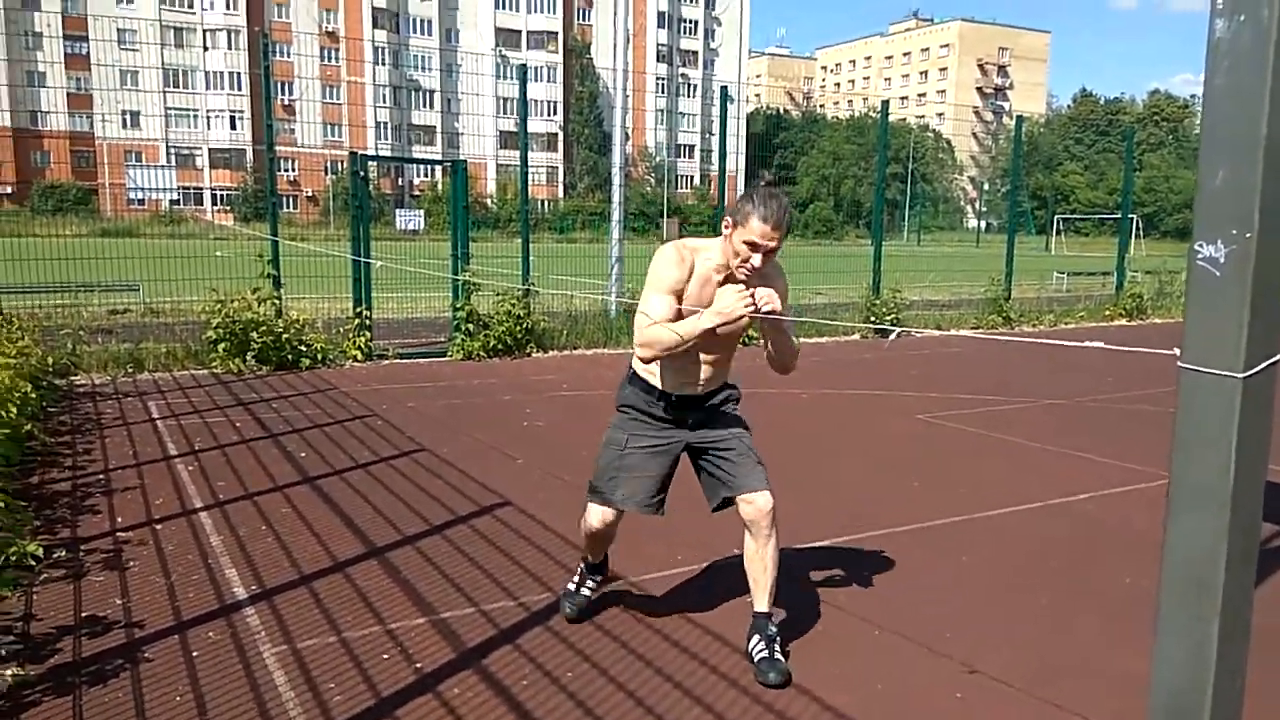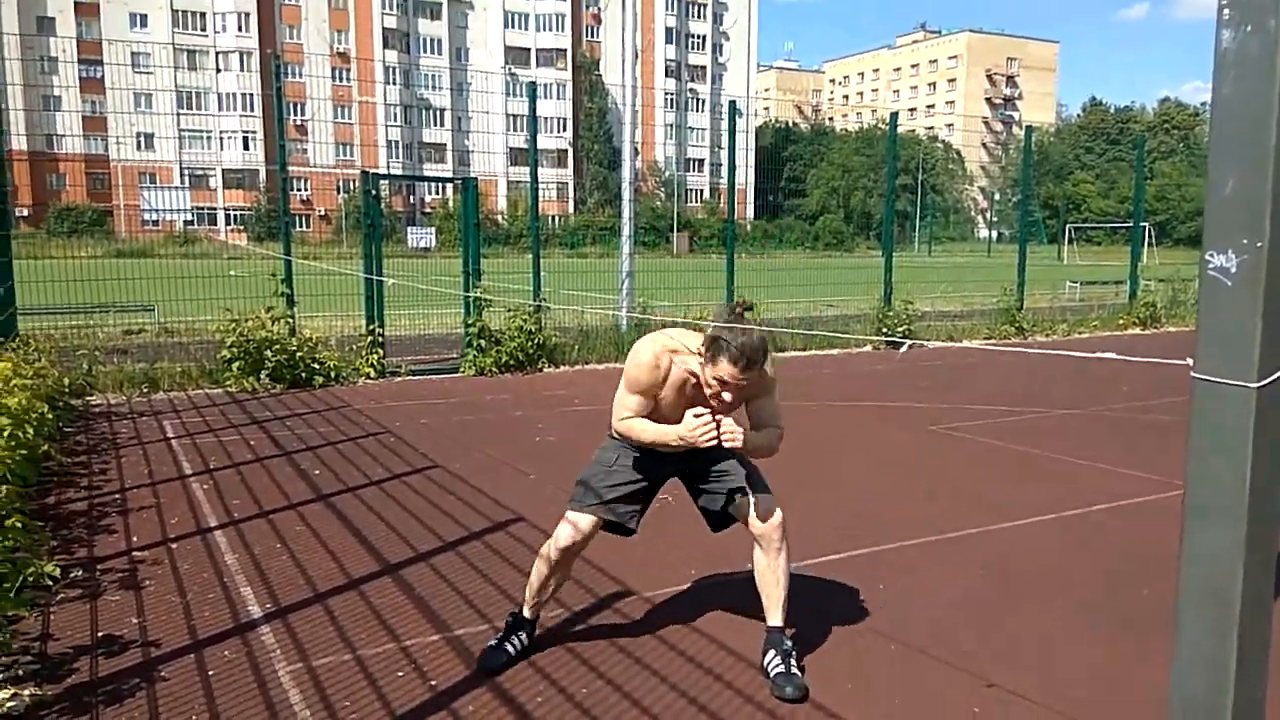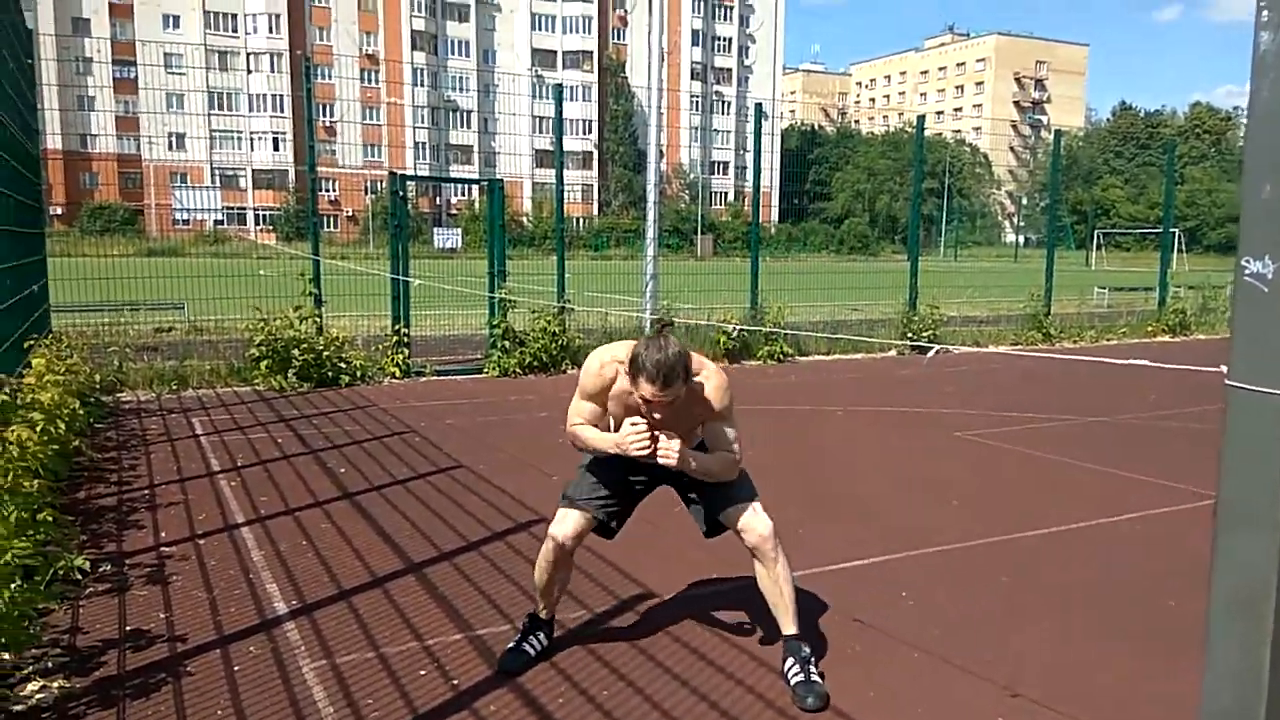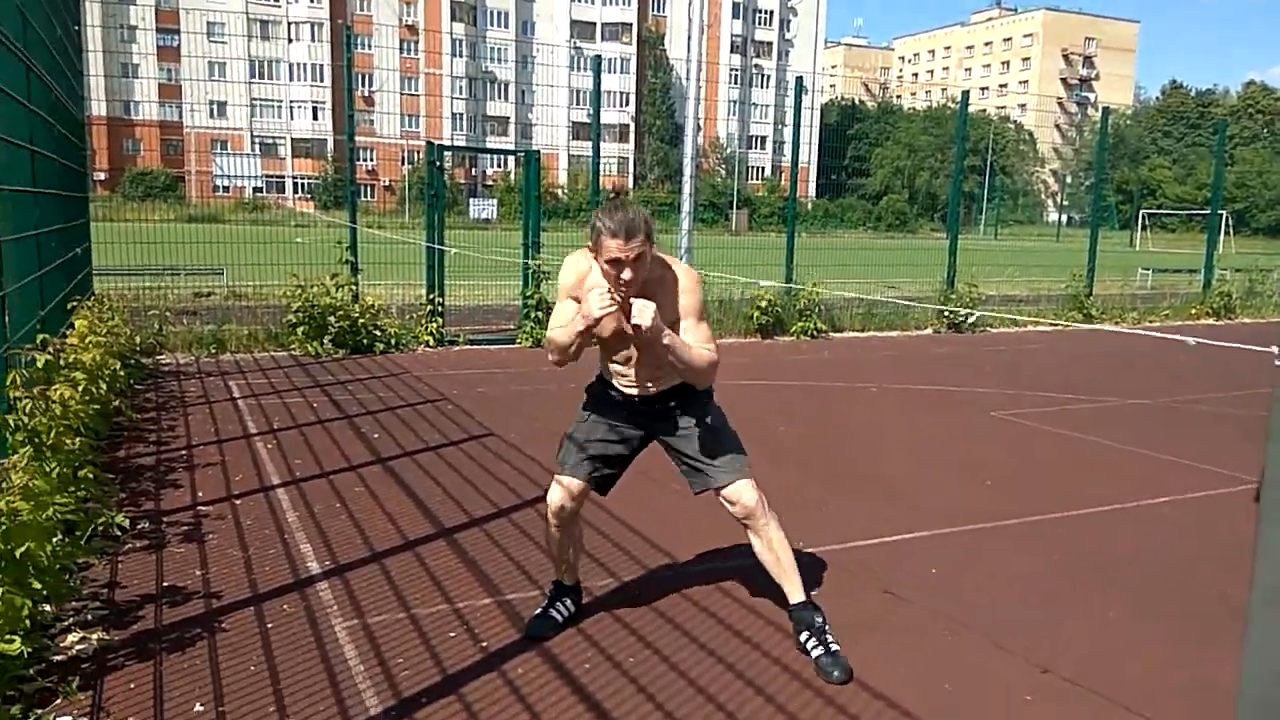
dt=0.2s
person 1, frame 1
left shoulder: (769, 277)
right shoulder: (678, 259)
left elbow: (785, 364)
right elbow: (647, 344)
left wrist: (775, 323)
right wrist: (715, 316)
left hip: (714, 404)
right hip: (650, 402)
left knee: (760, 508)
right knee: (599, 518)
left ankle: (762, 630)
right ankle: (592, 569)
person 1, frame 2
left shoulder: (755, 372)
right shoulder: (652, 355)
left elbow: (771, 439)
right elbow: (622, 424)
left wrist: (747, 439)
right wrist: (681, 435)
left hip: (709, 447)
right hip: (642, 444)
left knee: (770, 522)
right knee: (569, 534)
left ankle: (777, 643)
right ankle: (523, 623)
person 1, frame 3
left shoulder: (713, 383)
right shoulder: (603, 366)
left elbow: (730, 463)
right elbow: (576, 430)
left wrist: (686, 462)
right wrist: (616, 442)
left hip: (697, 459)
right hip: (618, 453)
left knee: (762, 534)
right knee: (560, 535)
left ankle: (795, 651)
right ankle: (539, 627)
person 1, frame 4
left shoulder: (681, 279)
right shoulder: (577, 271)
left elbow: (707, 367)
right elbow: (555, 352)
left wrist: (660, 335)
right wrist: (584, 322)
left hip: (683, 397)
right hip: (615, 400)
left knee: (748, 502)
right knee: (561, 500)
left ankle: (806, 616)
right ankle: (566, 594)
